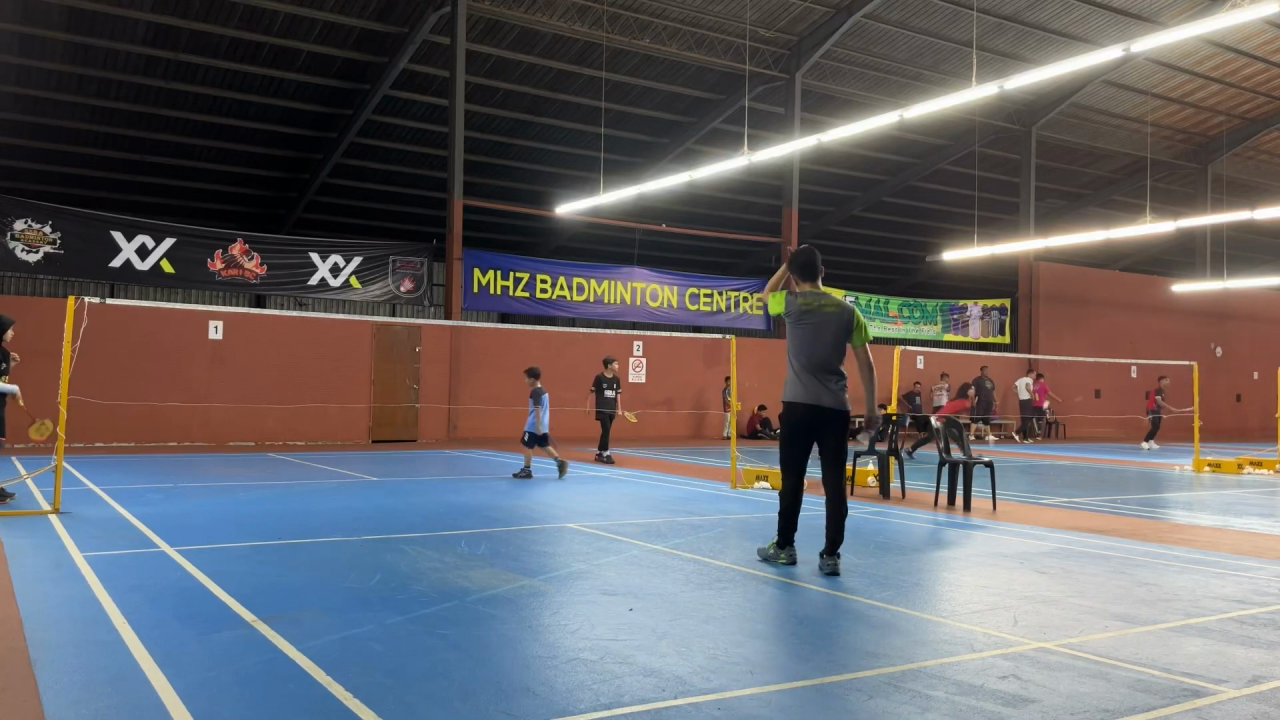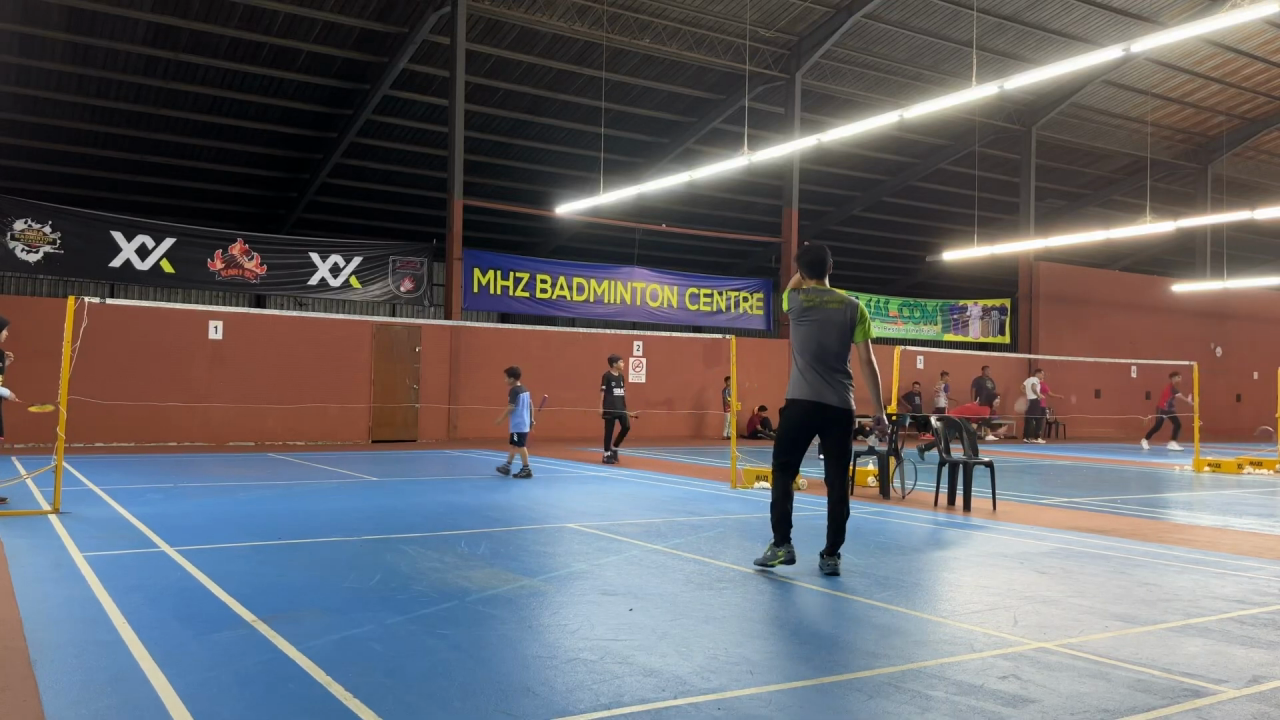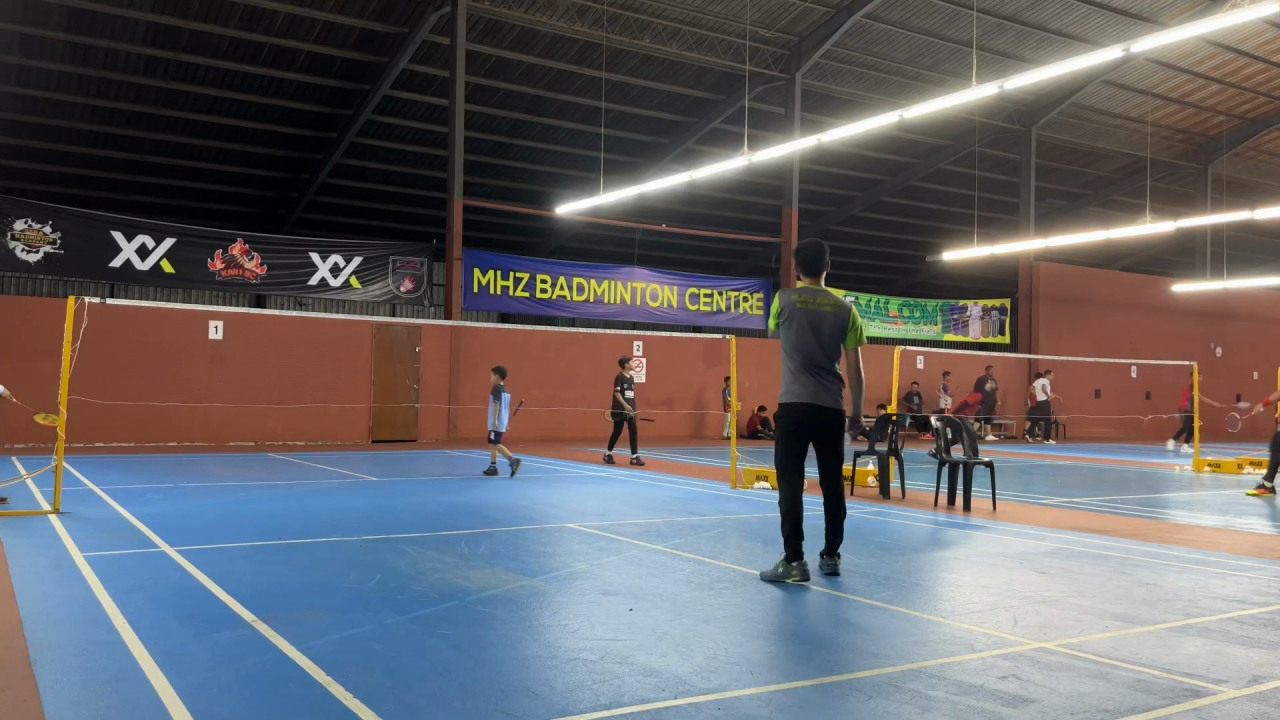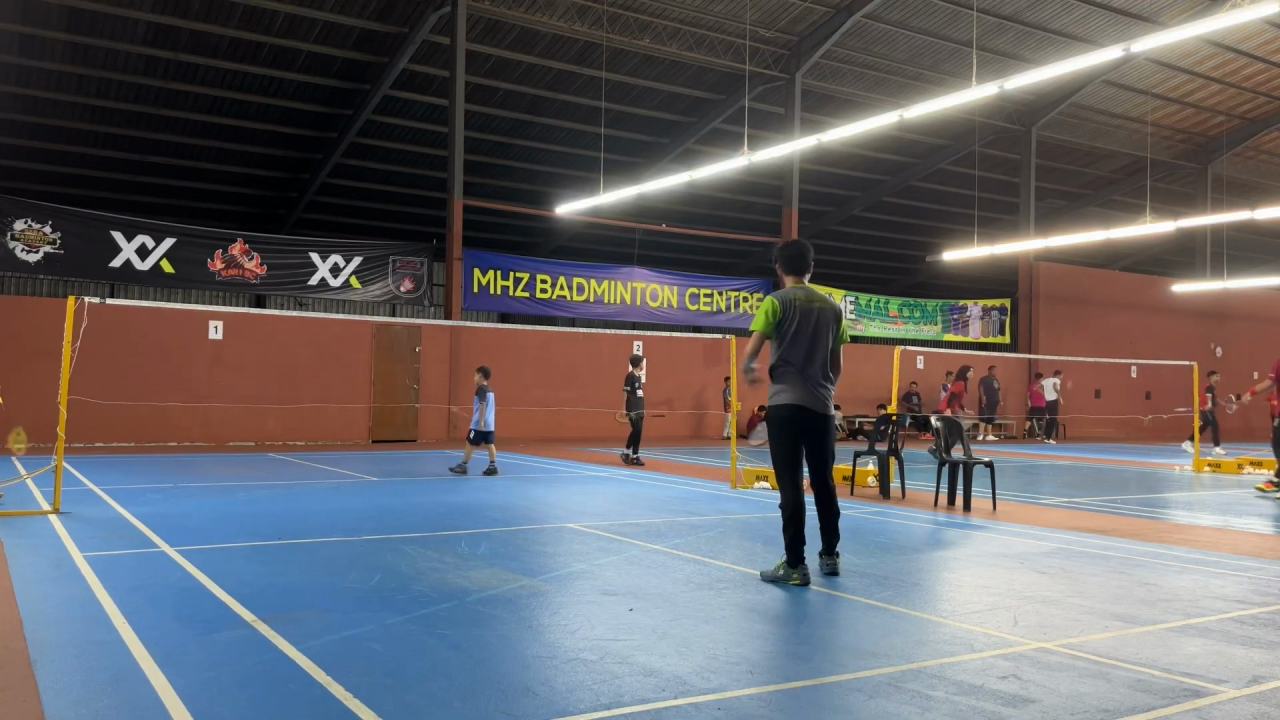
dt=0.3s
person 1, frame 1
left shoulder: (791, 303)
right shoulder: (847, 311)
left elbow: (768, 293)
right elbow: (865, 363)
left wrist: (790, 263)
right wrist: (871, 407)
left hip: (799, 404)
right hip: (836, 407)
left knee: (792, 478)
right knee: (834, 482)
left ankle: (784, 546)
right ankle: (830, 555)
person 1, frame 2
left shoulder: (796, 300)
right shoulder: (853, 307)
right elbow: (867, 362)
left wrist: (803, 262)
right wrist: (878, 411)
left hip: (802, 402)
right hip: (840, 406)
left knee: (783, 472)
right knee: (838, 482)
left ankle: (781, 544)
right ankle: (831, 555)
person 1, frame 3
left shoulder: (784, 300)
right shoulder: (845, 309)
right elbow: (855, 368)
right wrist: (856, 411)
left hip: (795, 403)
right hip: (832, 407)
left knee: (790, 482)
right knee: (833, 483)
left ankle: (794, 561)
right ankle: (831, 555)
person 1, frame 4
left shoulder: (776, 302)
right shoulder: (832, 308)
left elbow: (752, 350)
right elbow: (836, 366)
left wrist: (749, 368)
left hip: (786, 405)
right hip: (821, 408)
left knee: (791, 486)
right knee: (824, 483)
left ankle: (795, 564)
right ankle: (829, 555)
